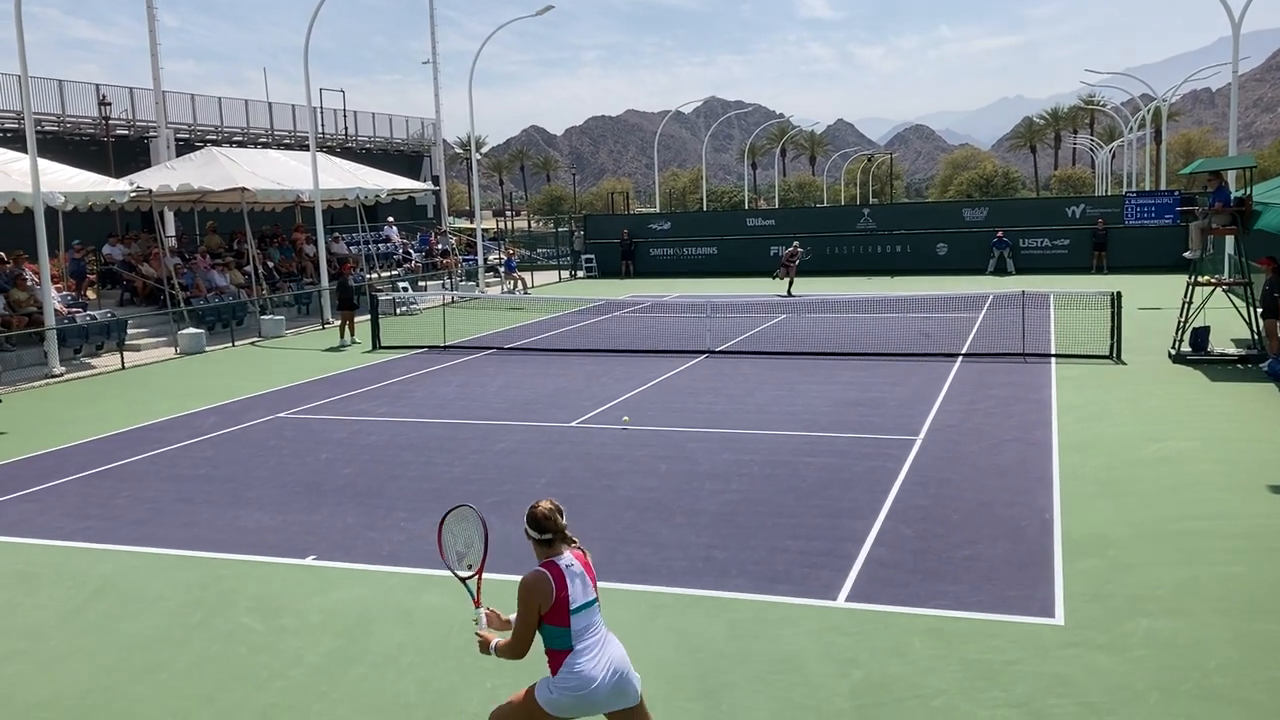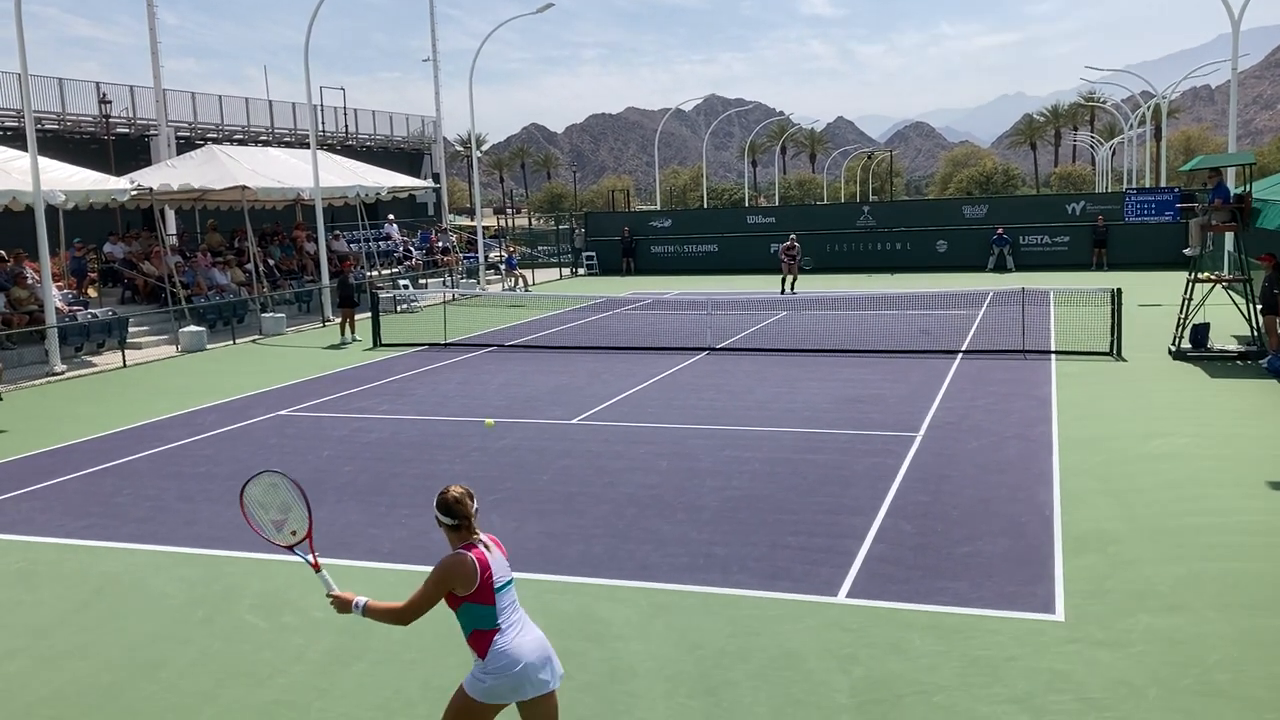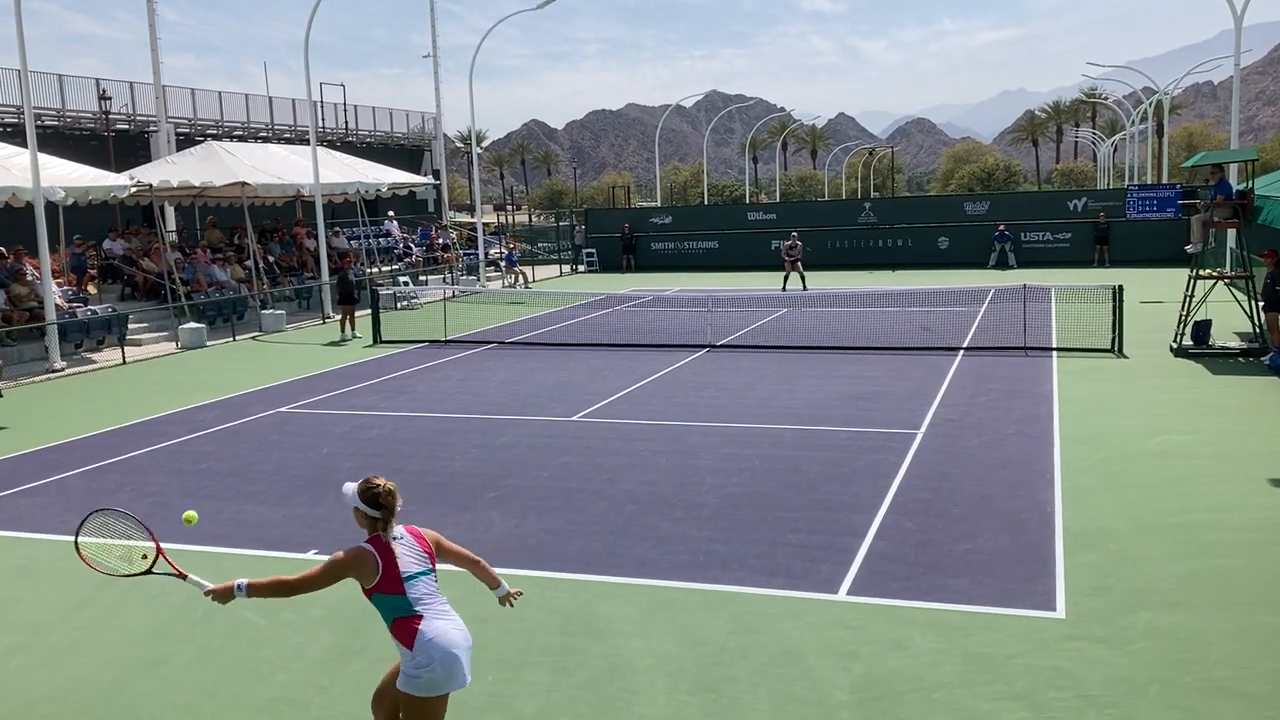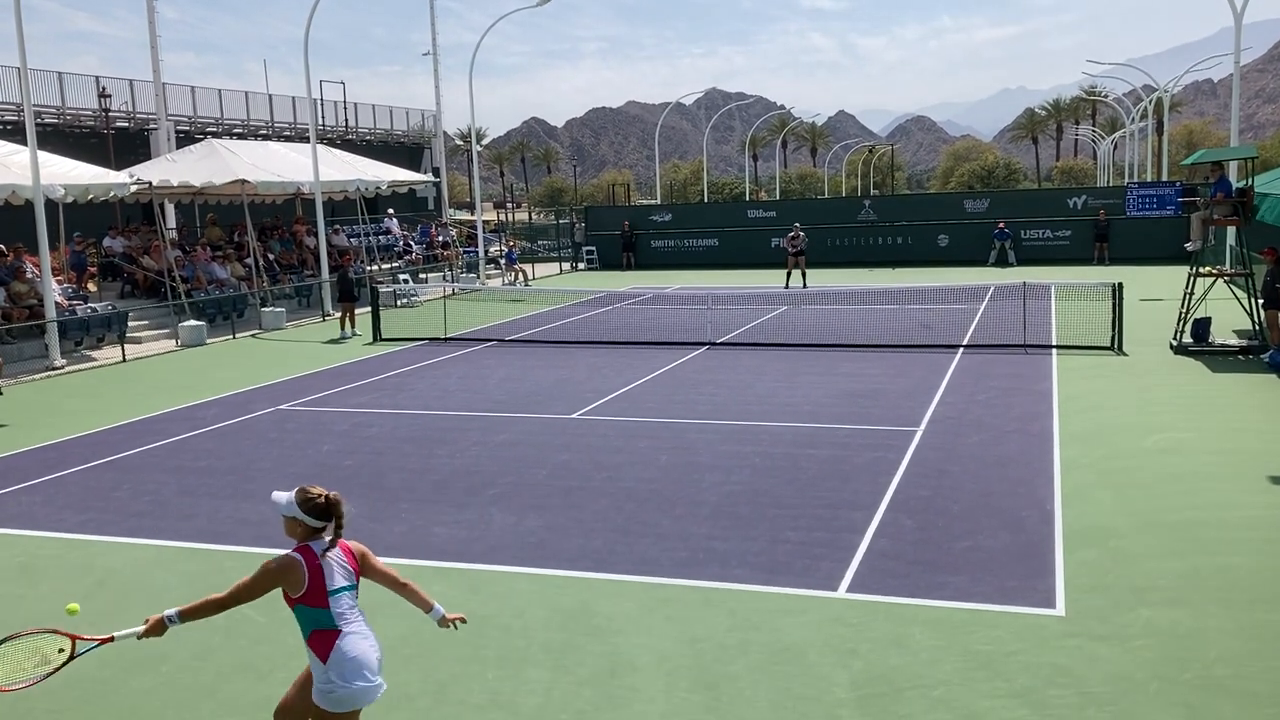
dt=0.2s
person 1, frame 1
left shoulder: (535, 582)
right shoulder: (582, 559)
left elbow: (518, 650)
left wrist: (492, 644)
right wrist: (514, 621)
left hip: (575, 688)
right hip: (618, 671)
person 1, frame 2
left shoulder: (455, 565)
right shoulder: (492, 544)
left elbow: (405, 615)
left wrist: (356, 604)
left hip: (504, 665)
right hip: (537, 653)
person 1, frame 3
left shoulder: (362, 556)
right shoulder: (420, 536)
left elbow: (295, 585)
right elbow: (474, 562)
left wrist: (239, 588)
right wrist: (502, 590)
left hip: (430, 653)
right hip: (455, 637)
person 1, frame 4
left shoulder: (288, 566)
right shoulder: (349, 550)
left elbow: (225, 601)
right elbow: (402, 585)
left wrist: (169, 618)
right wrist: (439, 613)
left hip: (343, 669)
right hip: (360, 655)
